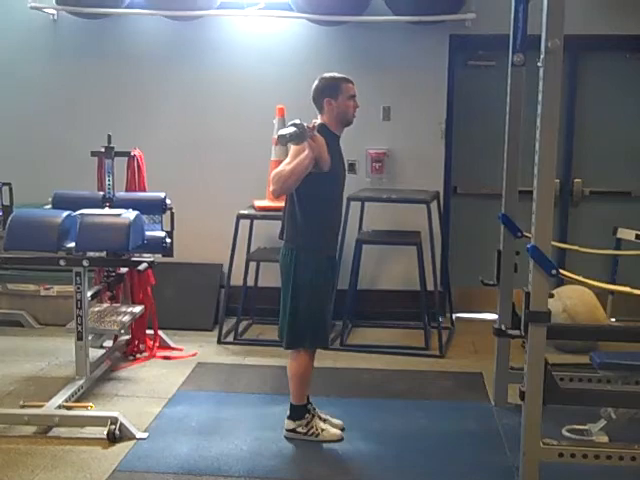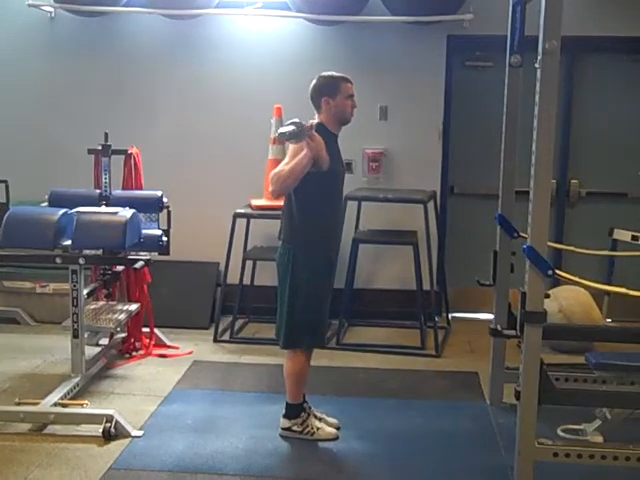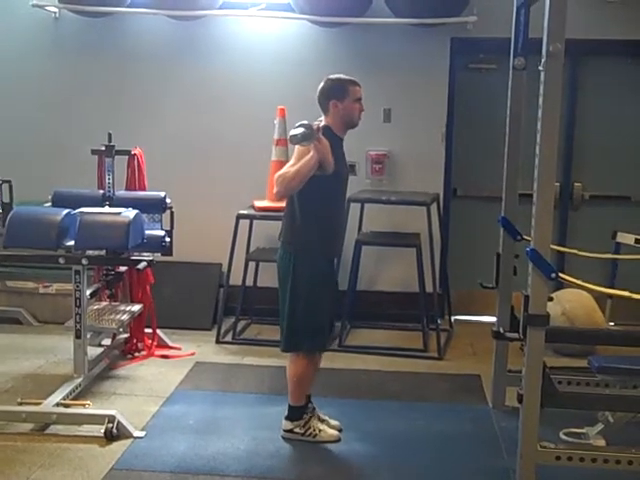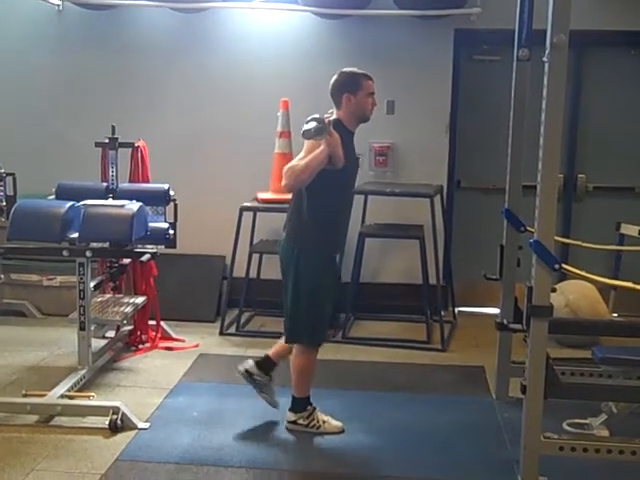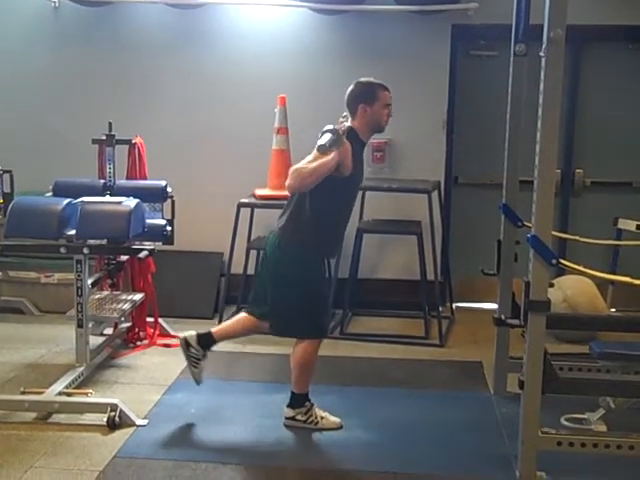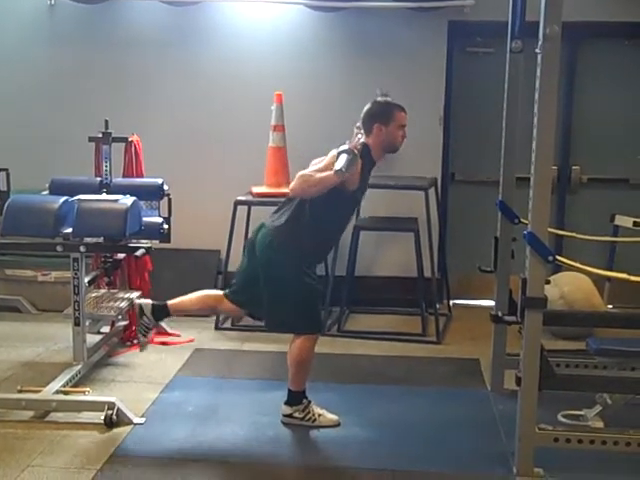
dt=0.5s
person 1, frame 1
left shoulder: (331, 141)
right shoulder: (315, 140)
right elbow: (278, 186)
right wrist: (310, 153)
left hip: (319, 251)
right hip: (304, 253)
left knee: (311, 338)
right knee: (302, 340)
left ankle: (305, 409)
right ankle: (297, 419)
person 1, frame 2
left shoulder: (329, 140)
right shoulder: (313, 140)
right elbow: (277, 186)
right wrist: (309, 153)
left hip: (318, 251)
right hip: (301, 252)
left knee: (308, 336)
right knee: (299, 339)
left ankle: (300, 407)
right ankle: (293, 418)
person 1, frame 3
left shoulder: (334, 143)
right shoulder: (319, 143)
right elbow: (281, 188)
right wrist: (315, 156)
left hip: (319, 254)
right hip: (303, 255)
left knee: (317, 339)
right knee: (303, 342)
left ankle: (305, 407)
right ankle: (295, 420)
person 1, frame 4
left shoulder: (344, 136)
right shoulder: (330, 137)
right elbow: (290, 180)
right wrist: (325, 149)
left hip: (317, 246)
right hip: (306, 247)
left knee: (315, 325)
right knee: (309, 333)
left ankle: (262, 366)
right ankle: (300, 412)
person 1, frame 5
left shoulder: (351, 144)
right shoulder: (342, 146)
right elbow: (294, 182)
right wrist: (334, 158)
left hip: (295, 244)
right hip: (298, 248)
left knee: (268, 316)
right knee: (311, 330)
left ankle: (201, 341)
right ankle: (298, 408)
person 1, frame 6
left shoulder: (358, 158)
right shoulder: (354, 161)
left elbow: (317, 168)
right elbow: (298, 186)
right wrist: (341, 175)
left hip: (275, 242)
right hip: (286, 251)
left knee: (233, 304)
right knee: (307, 328)
left ankle: (154, 310)
right ankle: (296, 406)
